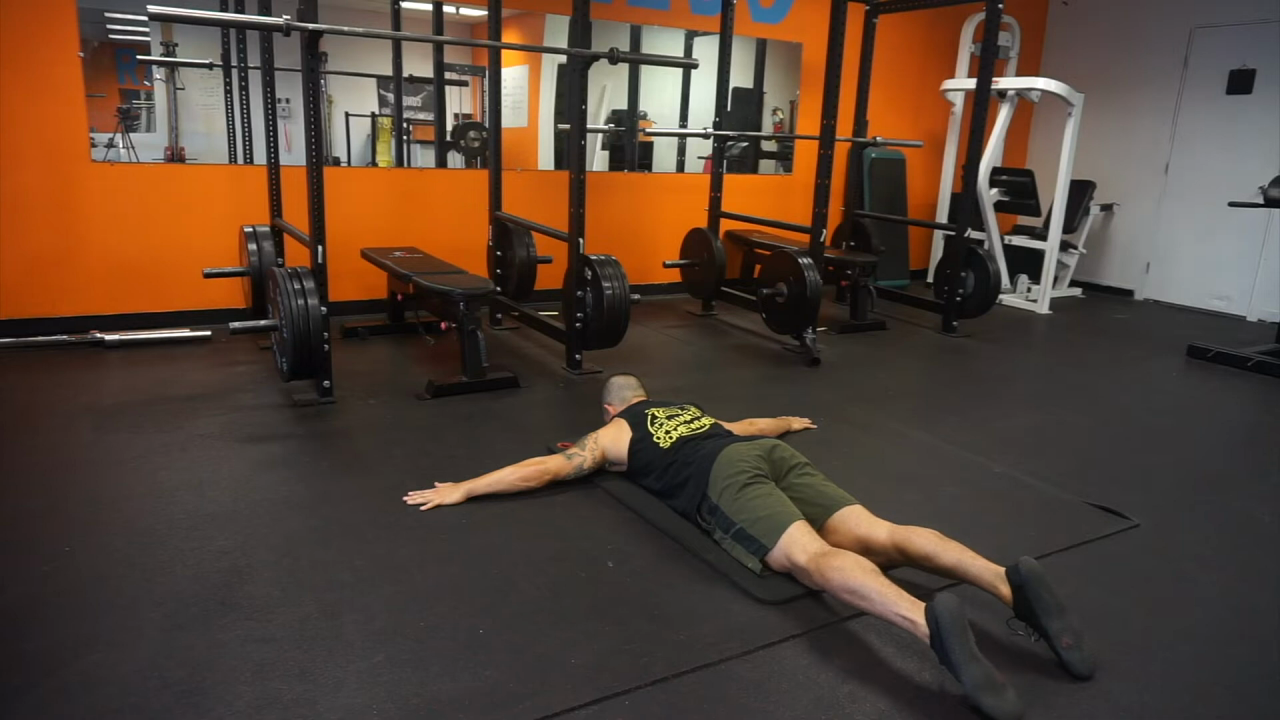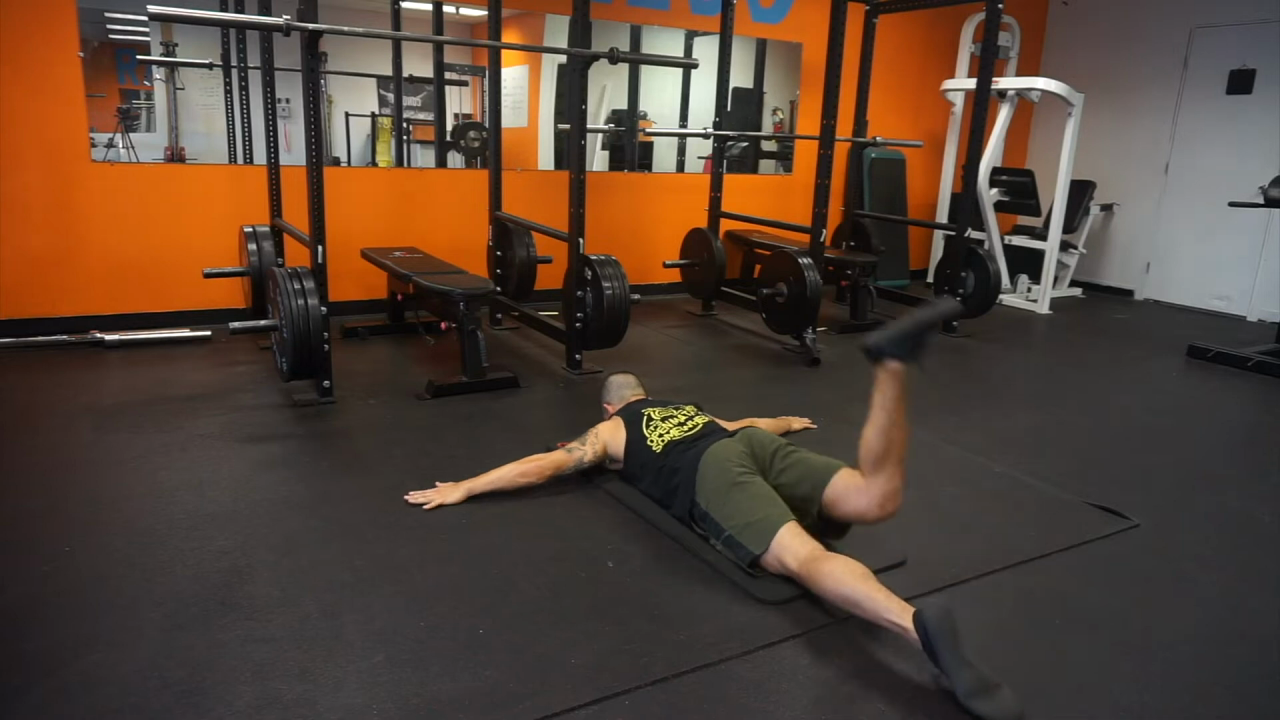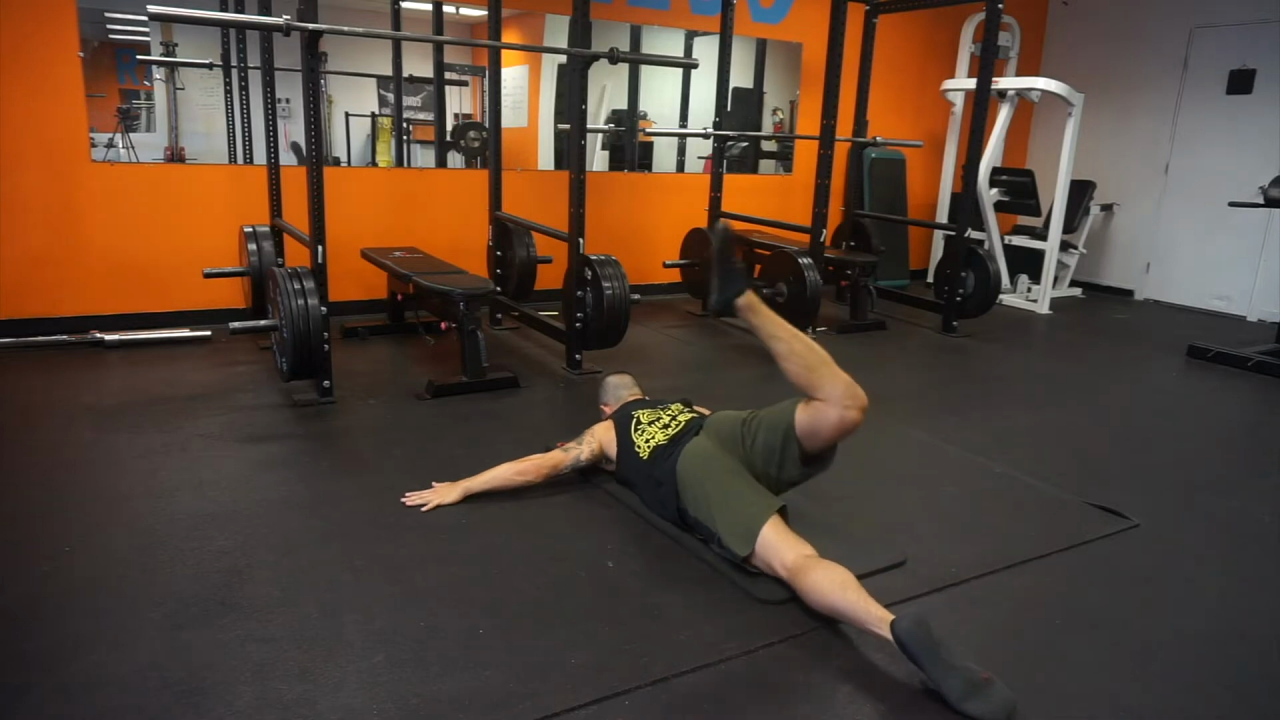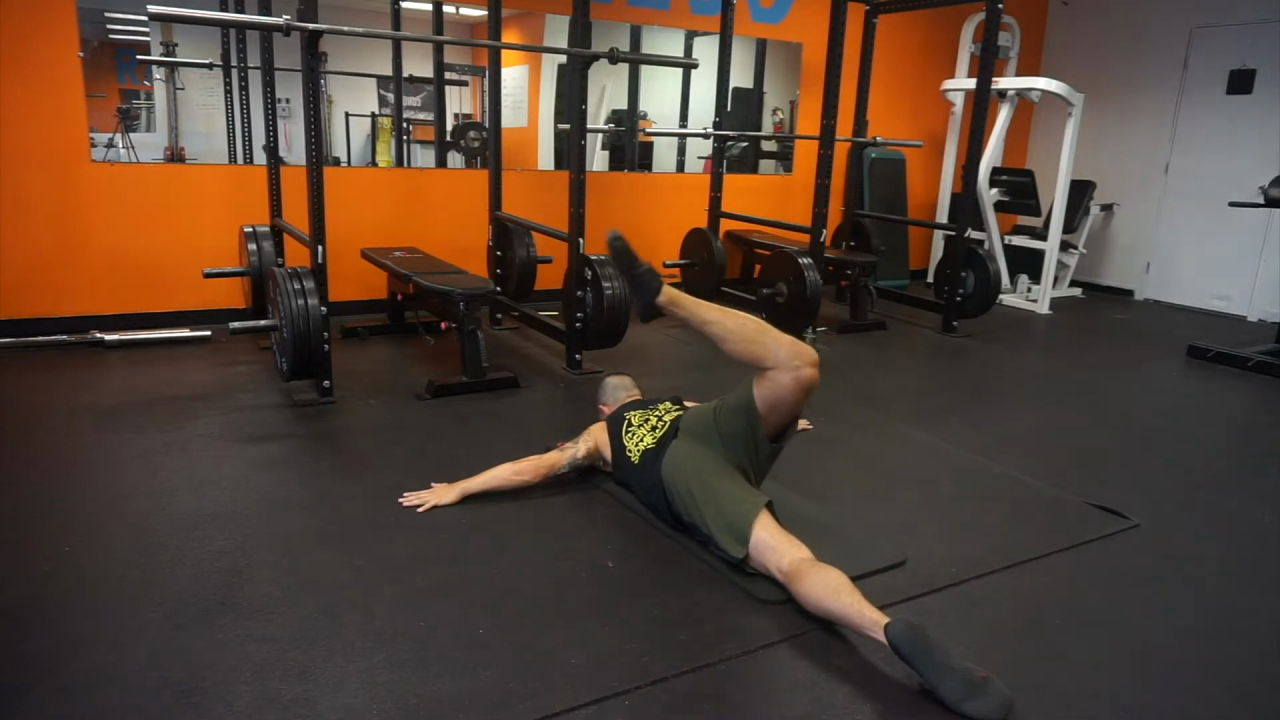
dt=0.7s
person 1, frame 1
left shoulder: (613, 434)
right shoulder: (688, 409)
left elbow: (543, 470)
right elbow: (757, 425)
left wrist: (460, 489)
right wrist: (790, 423)
left hip: (727, 480)
right hip: (773, 455)
left knee: (816, 559)
right knee: (879, 537)
left ankle: (929, 621)
right ankle: (1009, 582)
person 1, frame 2
left shoulder: (607, 433)
right shoulder: (684, 408)
left elbow: (541, 466)
right elbow: (748, 424)
left wrist: (461, 488)
right wrist: (785, 423)
left hip: (714, 477)
right hip: (753, 445)
left knee: (806, 558)
right knee: (876, 498)
left ankle: (917, 622)
right ankle: (889, 358)
person 1, frame 3
left shoulder: (603, 433)
right shoulder: (681, 405)
left elbow: (539, 466)
right elbow: (727, 421)
left wrist: (458, 488)
left hip: (695, 472)
right hip: (729, 431)
left knee: (795, 561)
left ankle: (898, 630)
right ankle: (740, 298)
person 1, frame 4
left shoulder: (598, 434)
right shoulder: (678, 400)
left elbow: (534, 467)
left wrist: (456, 489)
left hip: (688, 465)
right hip: (707, 435)
left knee: (791, 529)
left ankle: (855, 576)
